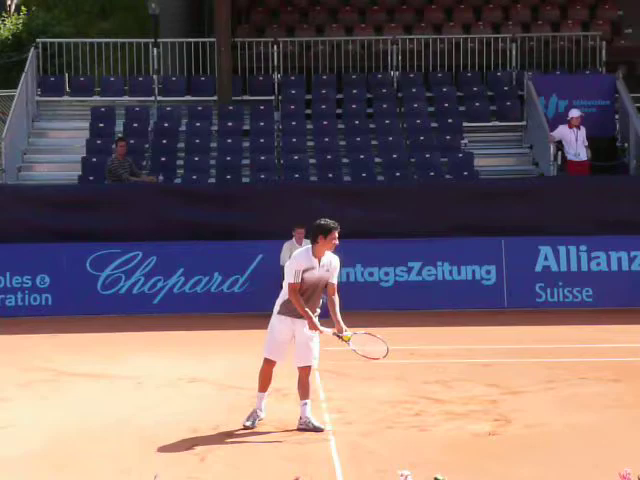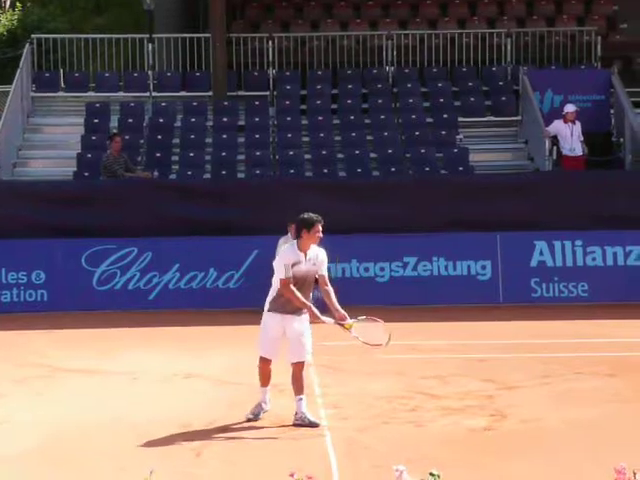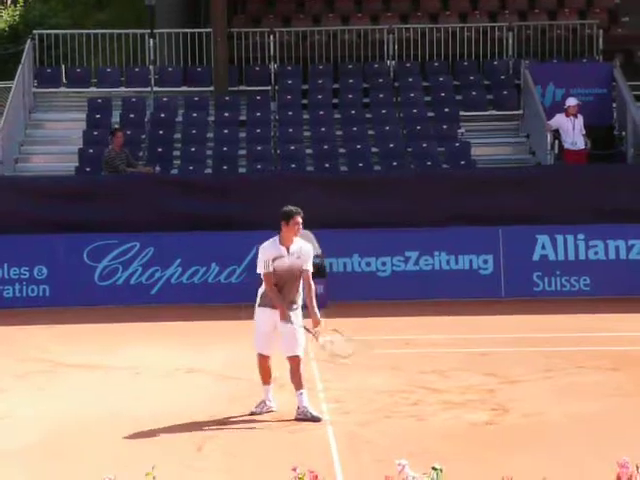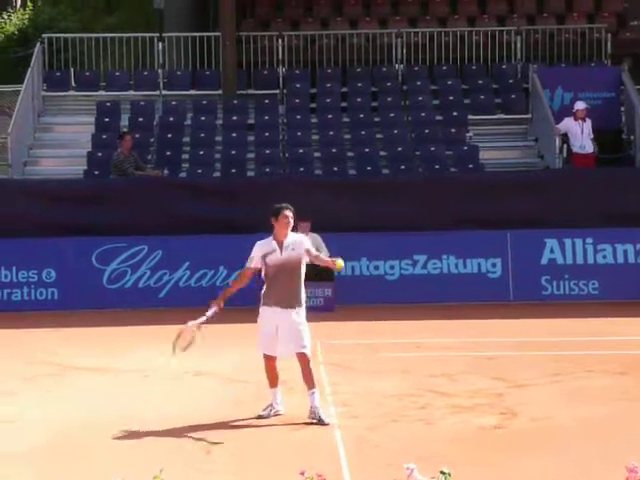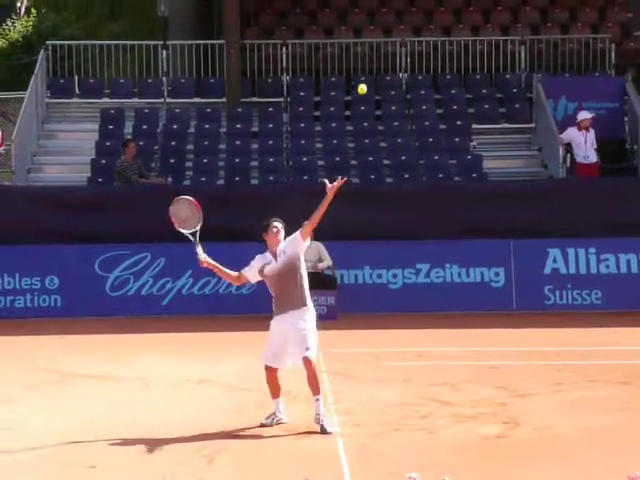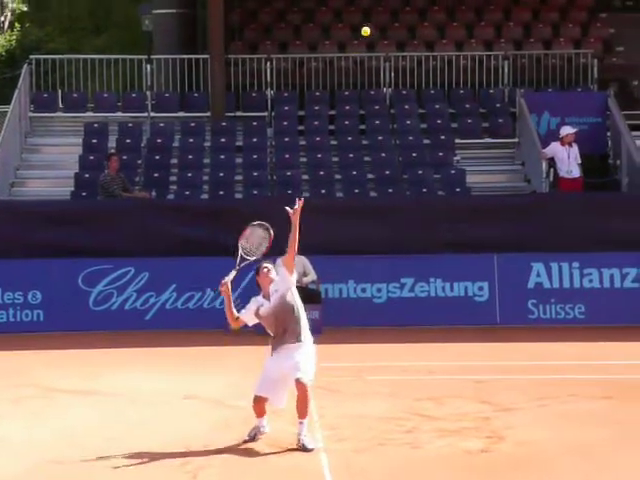
dt=0.3s
person 1, frame 1
left shoulder: (333, 262)
right shoulder: (299, 258)
left elbow: (332, 294)
right elbow: (293, 293)
left wrist: (338, 321)
right wrist: (310, 318)
left hip: (309, 321)
right hip: (284, 316)
left knee: (305, 369)
right knee: (268, 362)
left ankle: (305, 417)
right ankle: (259, 409)
person 1, frame 2
left shoulder: (319, 255)
right shoulder: (285, 254)
left elbow: (325, 285)
right elbow: (287, 288)
left wrist: (337, 309)
right wrist: (310, 307)
left hip: (300, 316)
right hip: (275, 313)
left knee: (299, 365)
right knee: (264, 361)
left ankle: (301, 412)
right ankle: (264, 401)
person 1, frame 3
left shoulder: (305, 248)
right shoulder: (267, 249)
left elbow: (308, 282)
right elbow: (269, 284)
left wrist: (314, 310)
right wrist: (281, 309)
left hip: (293, 311)
right hip: (269, 310)
left knee: (295, 358)
right knee: (263, 357)
left ankle: (302, 407)
right ankle: (268, 400)
person 1, frame 4
left shoulder: (300, 240)
right shoulder: (261, 247)
left elbow: (314, 256)
right elbow: (245, 276)
left wrist: (329, 262)
right wrist: (224, 295)
left hip: (294, 310)
right hip: (269, 309)
left knee: (303, 356)
right knee: (269, 359)
left ankle: (314, 406)
right ankle: (276, 403)
person 1, frame 5
left shoulder: (293, 244)
right shoulder: (260, 261)
left elbow: (312, 222)
right elbow: (237, 279)
left wrist: (329, 195)
right wrist: (212, 265)
left hip: (302, 316)
right hip: (280, 319)
left knee: (309, 362)
right knee: (270, 369)
left ankle: (319, 414)
right ankle: (278, 412)
person 1, frame 6
left shoulder: (285, 282)
right shoulder: (256, 305)
left elbow: (291, 251)
right elbow: (234, 323)
left wrist: (295, 221)
right wrist: (227, 296)
left hip: (301, 348)
right hip: (279, 353)
left knee: (302, 385)
right knee: (258, 400)
left ankle: (302, 434)
right ankle: (261, 425)
